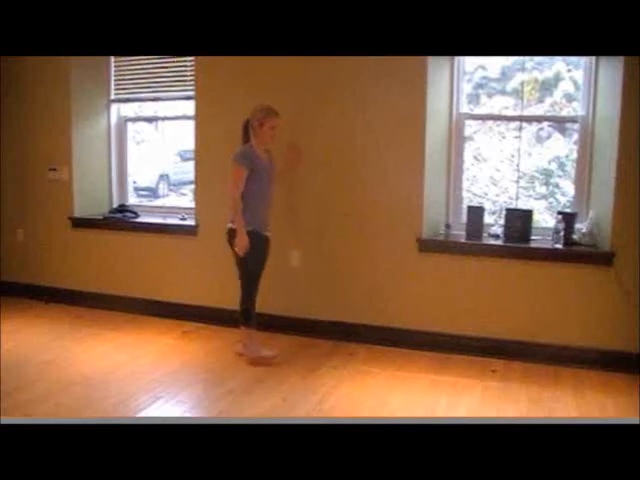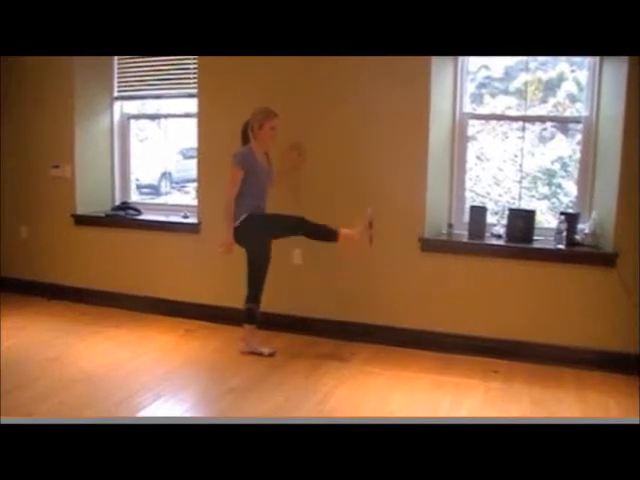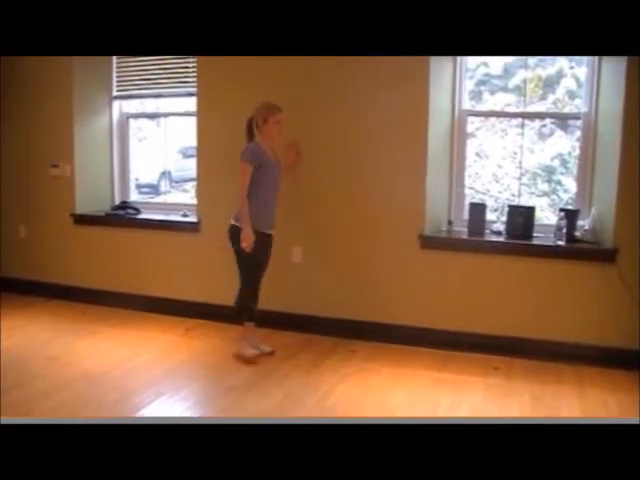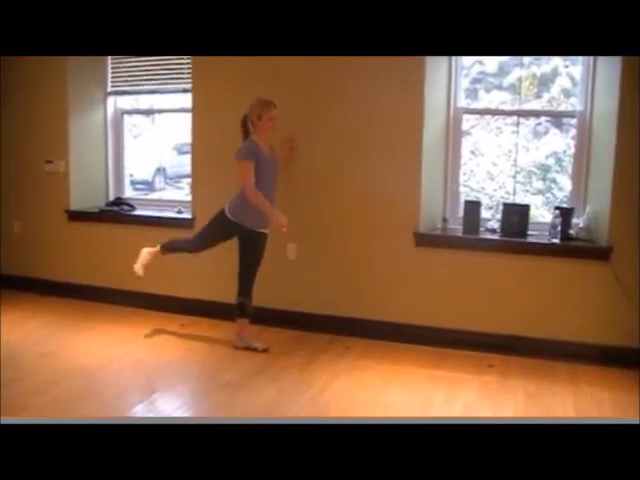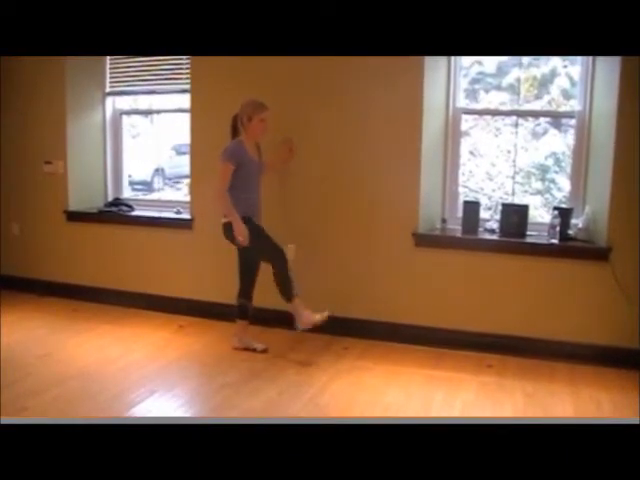
dt=1s
person 1, frame 1
left shoulder: (268, 154)
right shoulder: (245, 154)
right elbow: (235, 195)
right wrist: (241, 231)
left hip: (261, 231)
right hip: (245, 230)
left knee: (250, 285)
right knee: (249, 284)
left ankle: (247, 341)
right ankle: (249, 342)
person 1, frame 2
left shoulder: (265, 156)
right shoulder: (243, 156)
right elbow: (230, 196)
left wrist: (291, 166)
right wrist: (228, 232)
left hip: (257, 224)
right hip: (246, 223)
left knee: (257, 284)
right knee: (299, 225)
left ankle: (249, 340)
right ankle: (352, 235)
person 1, frame 3
left shoulder: (272, 153)
right shoulder: (251, 151)
right elbow: (242, 193)
left wrist: (284, 164)
right wrist: (246, 229)
left hip: (263, 230)
right hip: (245, 227)
left knee: (253, 283)
right knee: (249, 281)
left ankle: (249, 338)
right ankle: (243, 342)
person 1, frame 4
left shoulder: (270, 148)
right shoulder: (248, 149)
right elbow: (248, 188)
left wrist: (284, 157)
right wrist: (273, 213)
left hip: (258, 226)
right hip: (234, 217)
left knee: (247, 280)
right knee: (194, 244)
left ankle: (242, 334)
right ankle: (151, 252)
person 1, frame 5
left shoulder: (256, 149)
right shoulder: (233, 150)
right elbow: (221, 190)
left wrist: (281, 158)
right wrist: (236, 223)
left hip: (249, 220)
right hip: (237, 222)
left knee: (249, 280)
right knee: (277, 257)
left ankle: (241, 336)
right ankle: (299, 312)
